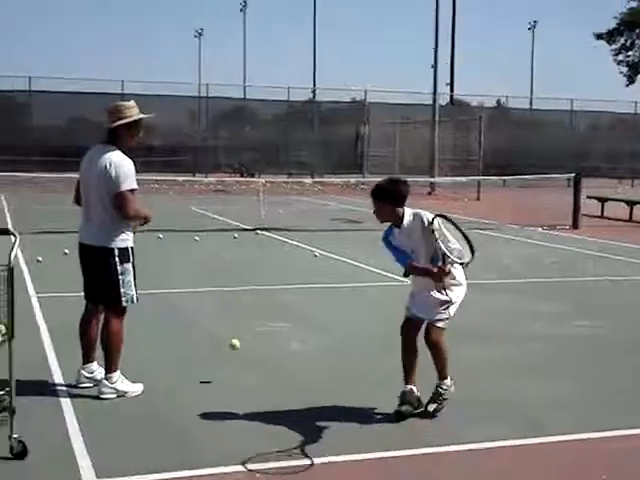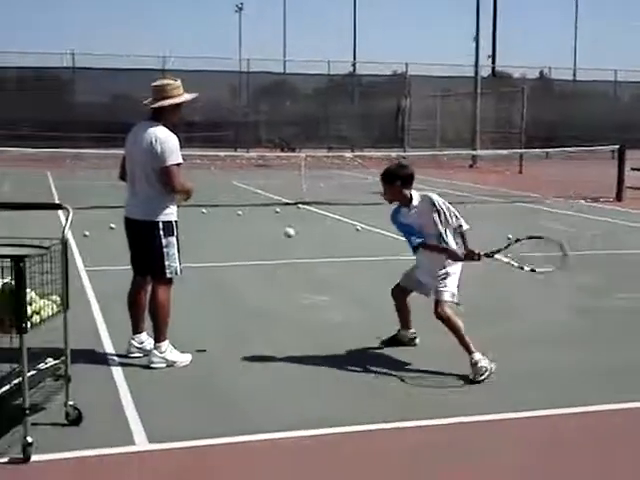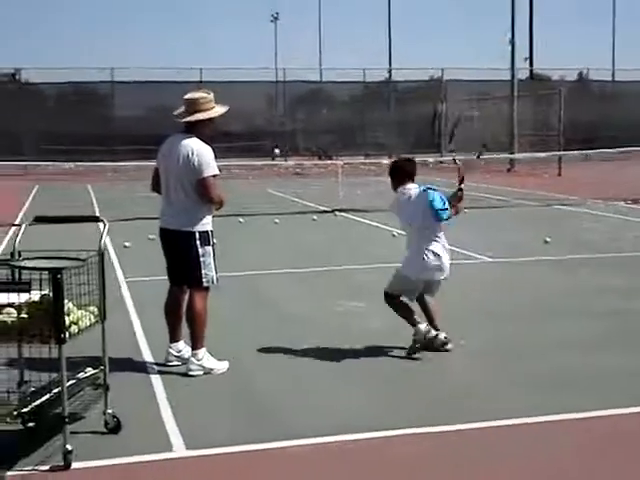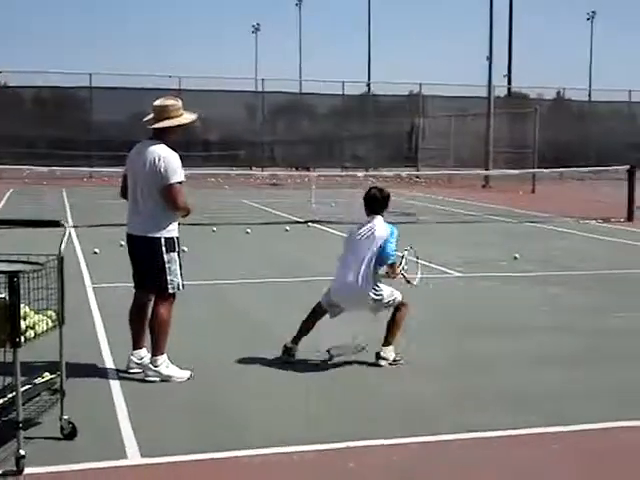
dt=0.4s
person 1, frame 1
left shoulder: (91, 155)
right shoulder: (120, 162)
left elbow: (79, 198)
right elbow: (128, 211)
right wrist: (145, 215)
left hip: (88, 242)
right hip: (112, 246)
left knee: (94, 307)
right knee: (115, 311)
left ankle: (88, 369)
right ankle: (111, 379)
person 1, frame 2
left shoulder: (135, 132)
right shoulder: (165, 137)
left elbow: (124, 174)
right elbow: (174, 184)
right wrist: (188, 189)
left hip: (134, 216)
right hip: (157, 220)
left knee: (141, 278)
right knee: (162, 282)
left ankle: (138, 339)
right ankle: (161, 349)
person 1, frame 3
left shoulder: (167, 145)
right shoulder: (200, 150)
left elbow: (156, 185)
right elbow: (211, 195)
right wrist: (221, 200)
left hip: (169, 227)
right hip: (193, 230)
left knee: (178, 288)
right knee: (199, 290)
left ankle: (176, 347)
right ankle: (198, 356)
person 1, frame 4
left shoulder: (136, 151)
right shoulder: (167, 156)
left elbow: (125, 192)
right elbow: (177, 202)
right wrist: (186, 208)
left hip: (136, 233)
right hip: (159, 236)
left knee: (143, 294)
right knee: (164, 298)
left ankle: (138, 355)
right ankle: (158, 363)
person 2, frame 1
left shoulder: (424, 220)
right shoulder: (389, 236)
right elbow: (408, 266)
left wrist: (446, 266)
right wrist: (429, 272)
left hip: (449, 283)
right hip: (424, 284)
left knee: (433, 335)
right knee: (408, 332)
left ankle: (444, 386)
right ankle: (410, 392)
person 2, frame 2
left shoulder: (431, 201)
right shoulder: (397, 215)
left elbow: (459, 226)
right elbow: (419, 244)
left wrist: (466, 249)
right wrist: (447, 250)
left hip: (447, 264)
right hip: (425, 263)
left knee: (442, 310)
right knee: (398, 292)
left ankle: (479, 360)
right ankle: (406, 334)
person 2, frame 3
left shoulder: (397, 200)
right shoulder: (426, 192)
left wrist: (450, 202)
right wrist: (453, 204)
left hip: (420, 258)
right hip: (441, 258)
left knee: (391, 296)
right knee: (421, 294)
left ankle: (421, 329)
right ankle: (437, 336)
person 2, frame 4
left shoulder: (355, 231)
right shoulder: (388, 230)
right elbow: (389, 260)
right wrist: (394, 272)
left hip: (342, 286)
right hip: (367, 289)
left knee: (319, 310)
right knee: (401, 305)
left ankle: (291, 347)
right ankle: (386, 351)
